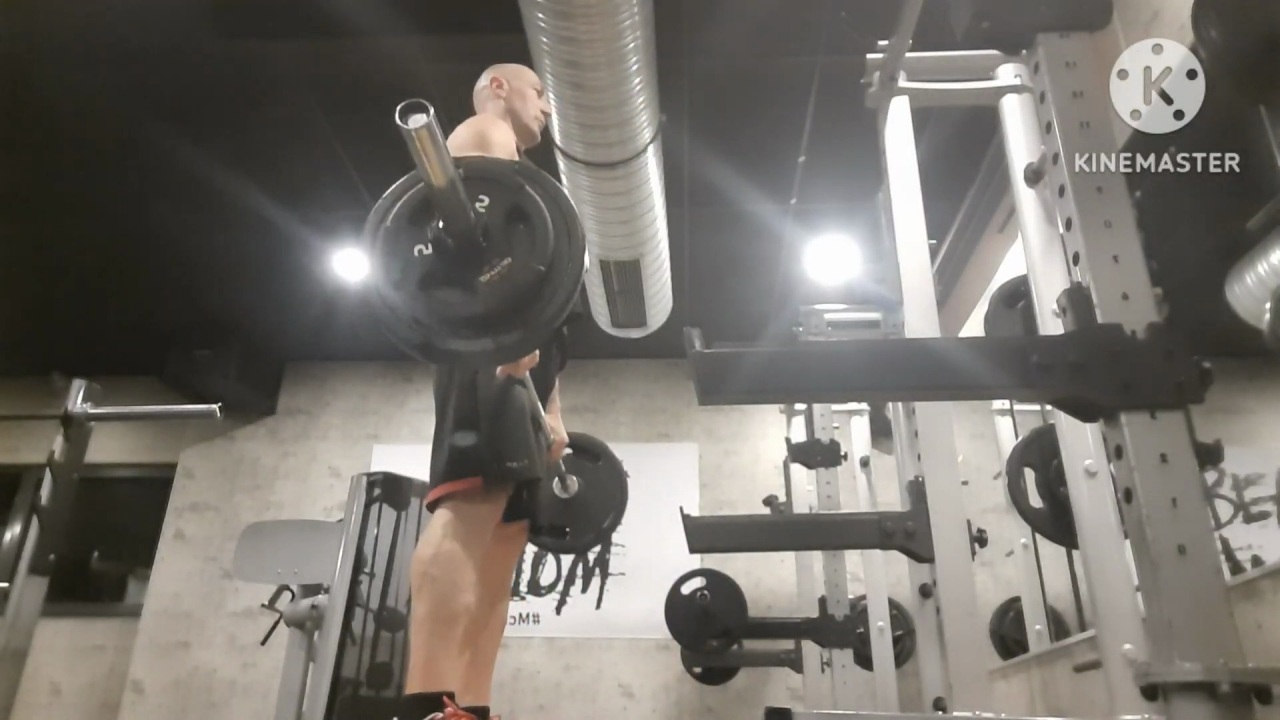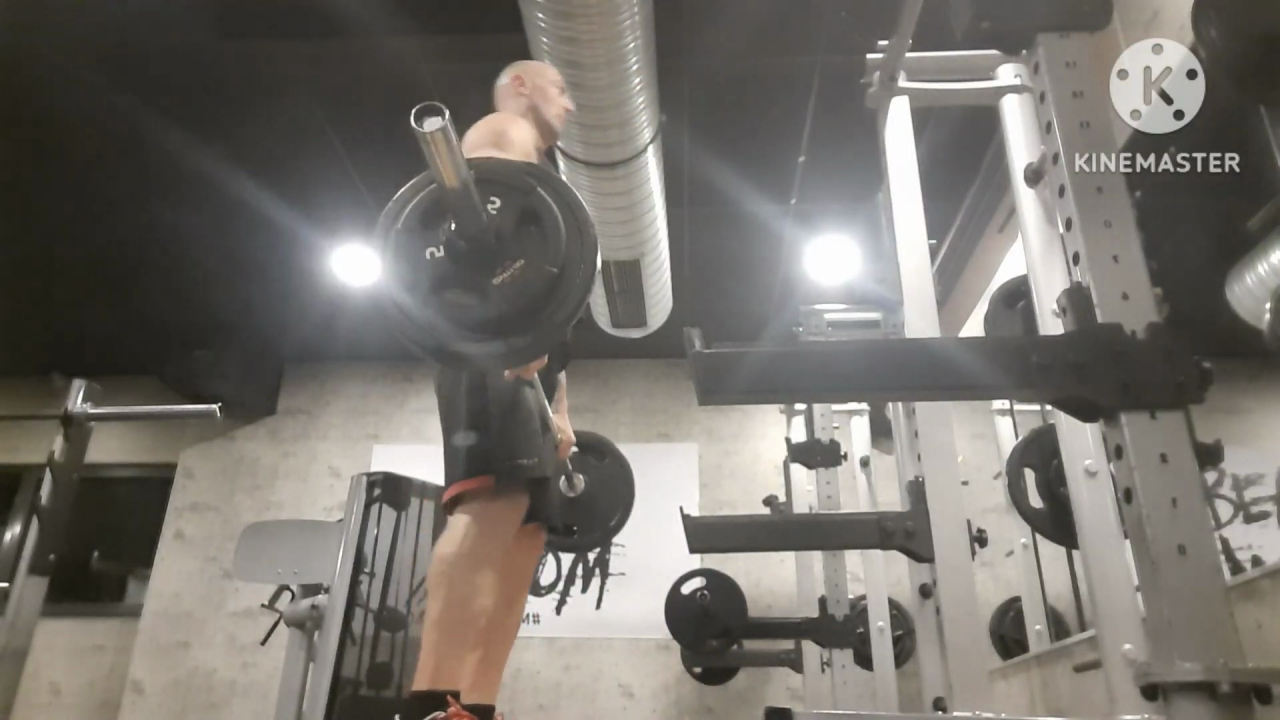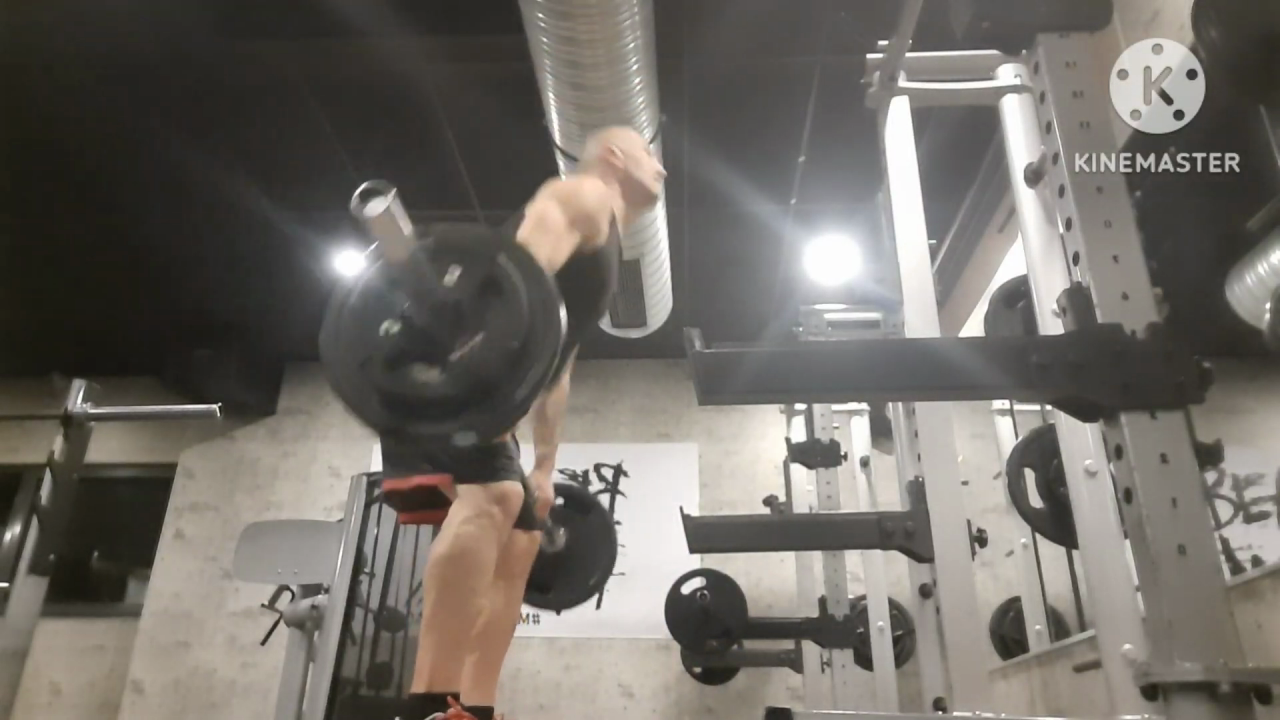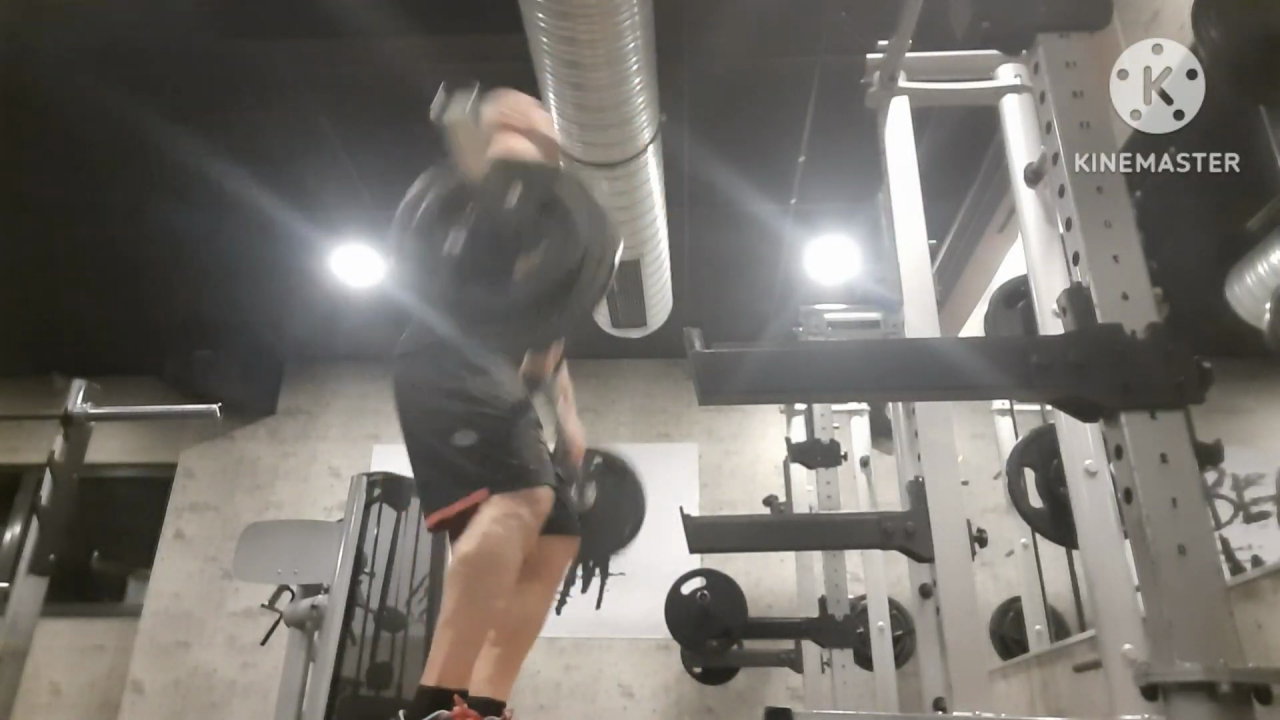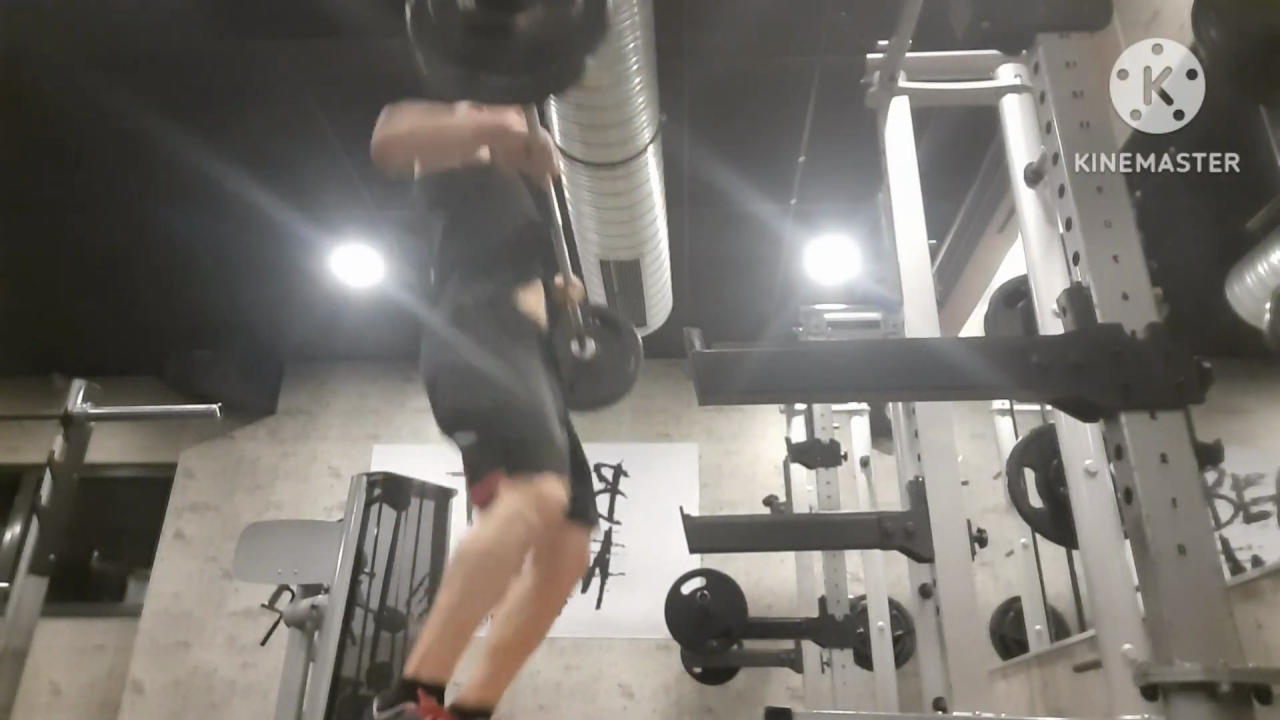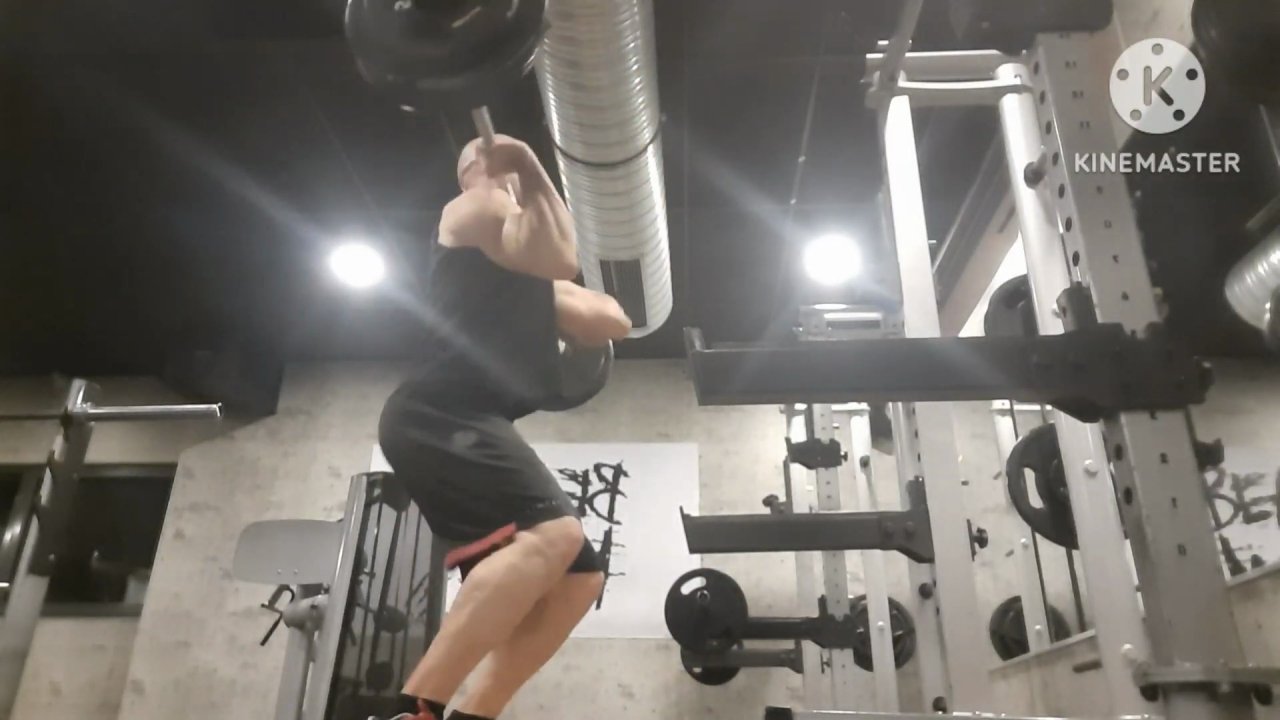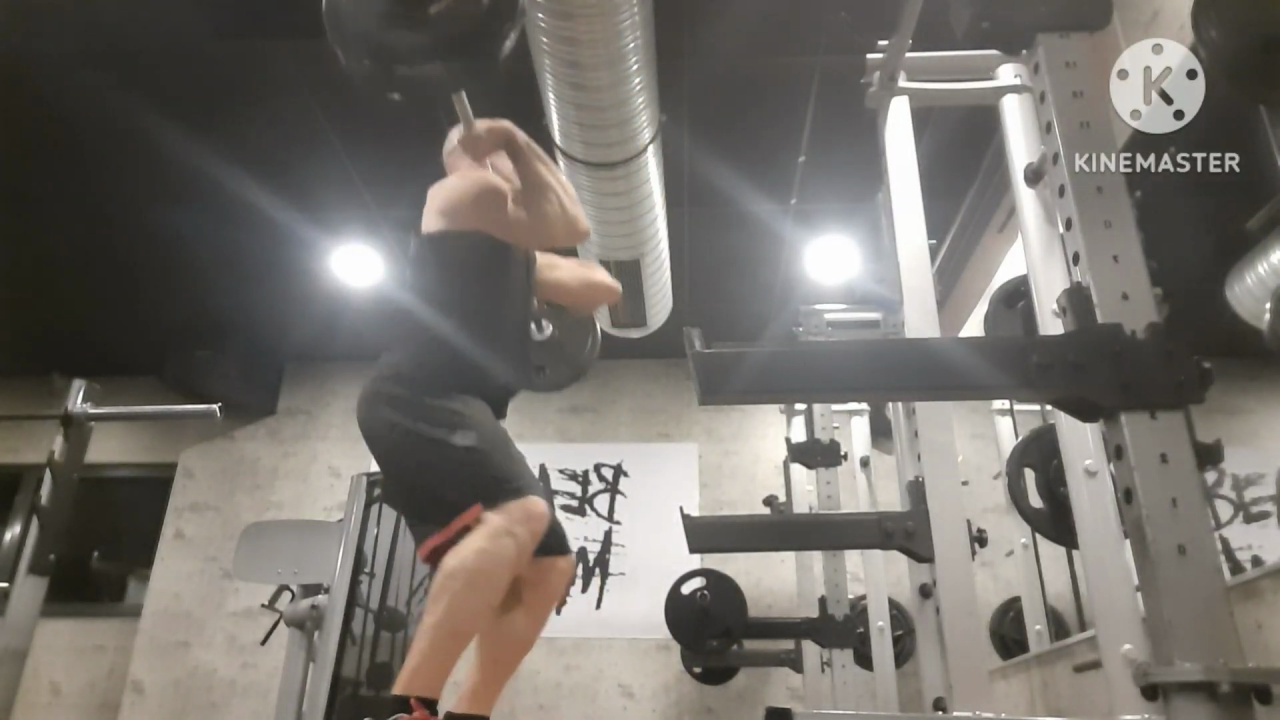
dt=0.3s
person 1, frame 1
left shoulder: (509, 166)
right shoulder: (484, 133)
left wrist: (551, 411)
left hip: (518, 358)
left knee: (503, 534)
right knee: (473, 504)
person 1, frame 2
left shoulder: (527, 171)
right shoulder: (504, 133)
left wrist: (560, 411)
left hip: (517, 367)
left knee: (524, 532)
right knee: (497, 503)
person 1, frame 3
left shoulder: (604, 247)
right shoulder: (586, 198)
left elbow: (558, 357)
left wrist: (545, 465)
left knee: (515, 541)
right knee: (491, 497)
person 1, frame 4
left shoulder: (528, 179)
right shoulder: (515, 154)
left wrist: (567, 415)
left hip: (496, 366)
right hip: (459, 359)
left knee: (555, 536)
right knee: (522, 501)
person 1, frame 5
left shoulder: (507, 181)
right shoulder: (461, 157)
right elbow: (391, 137)
left wrist: (560, 293)
right wrist: (502, 131)
left hip: (523, 355)
right hip: (483, 341)
left knee: (566, 544)
right knee: (537, 498)
person 1, frame 6
left shoulder: (524, 278)
right shoulder: (476, 208)
left elbow: (613, 321)
right elbow: (560, 257)
right wrist: (529, 170)
left hip: (470, 428)
right hip: (438, 418)
left knee: (576, 577)
right knee: (550, 536)
person 1, frame 7
left shoulder: (508, 249)
right shoulder: (463, 190)
left elbow: (602, 289)
right elbow: (569, 226)
right wrist: (518, 143)
left hip: (452, 410)
right hip: (421, 401)
left knee: (548, 565)
right knee: (518, 517)
